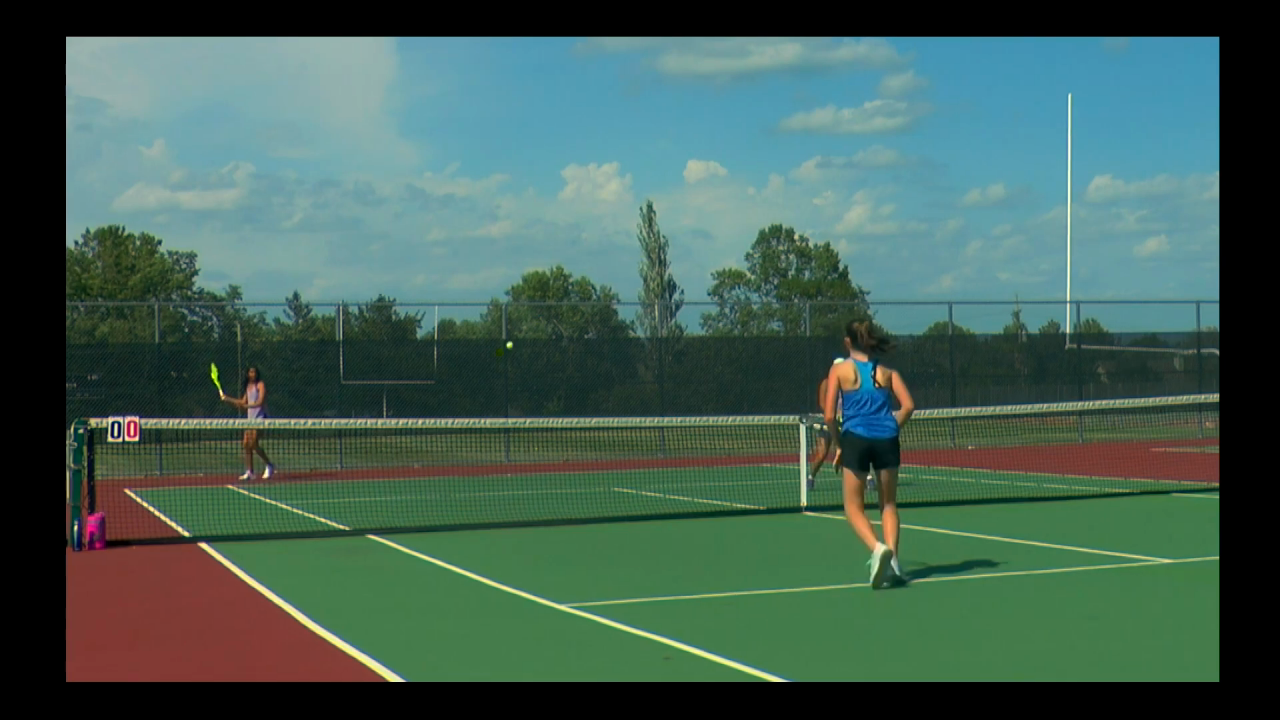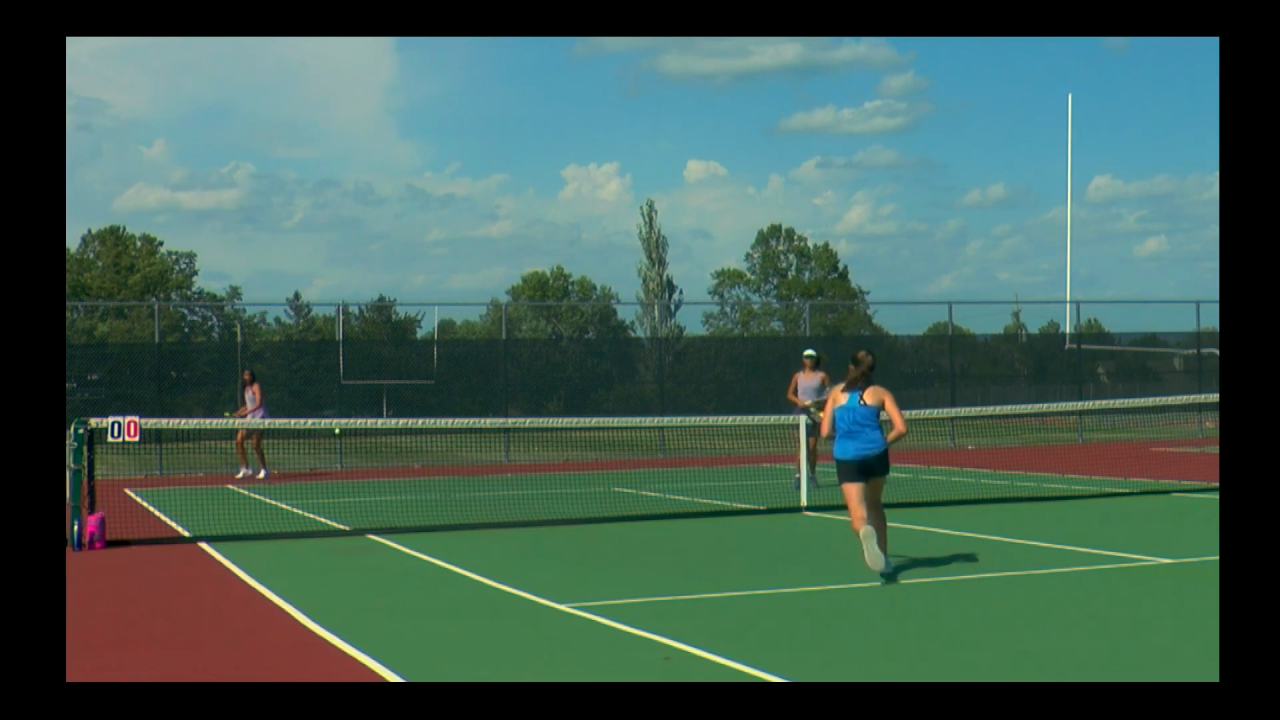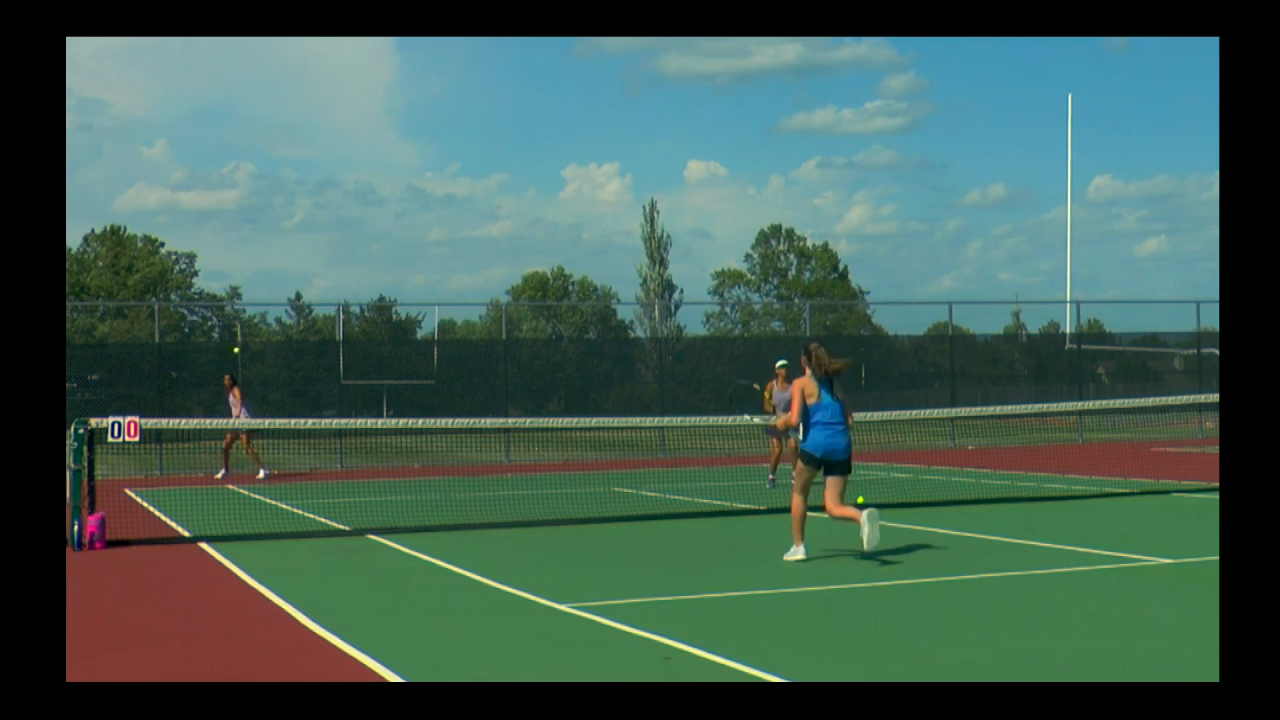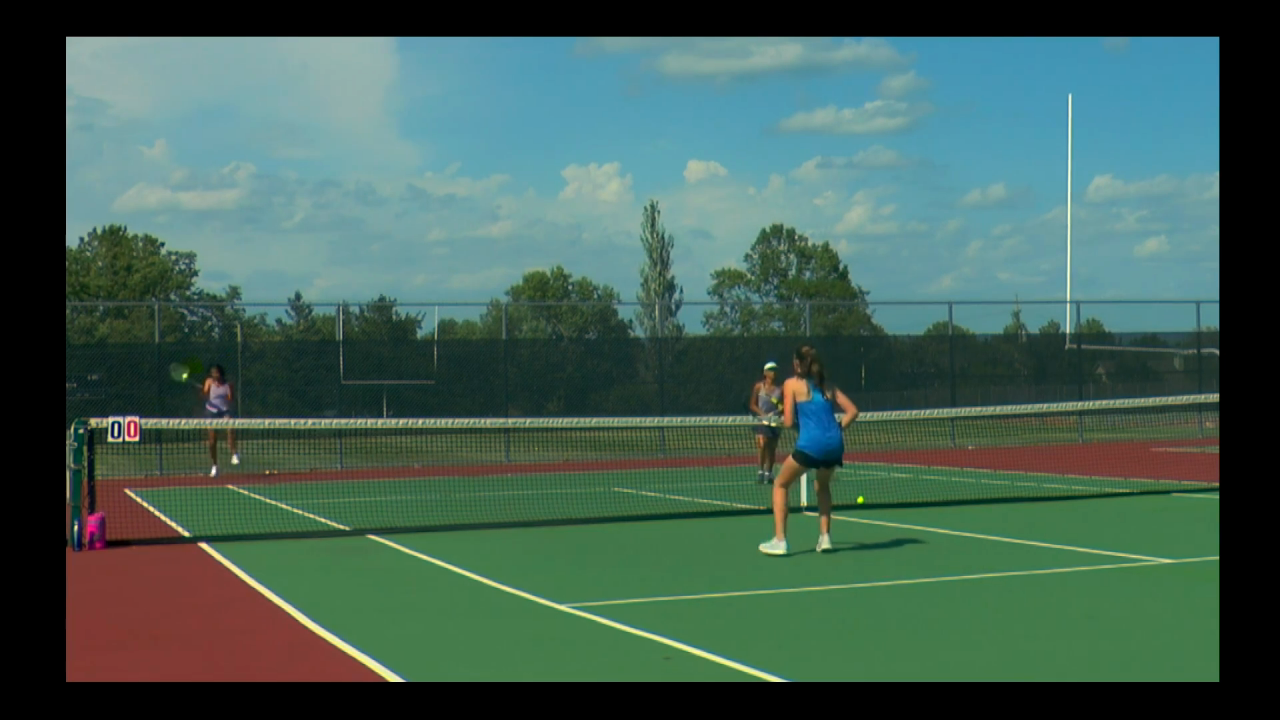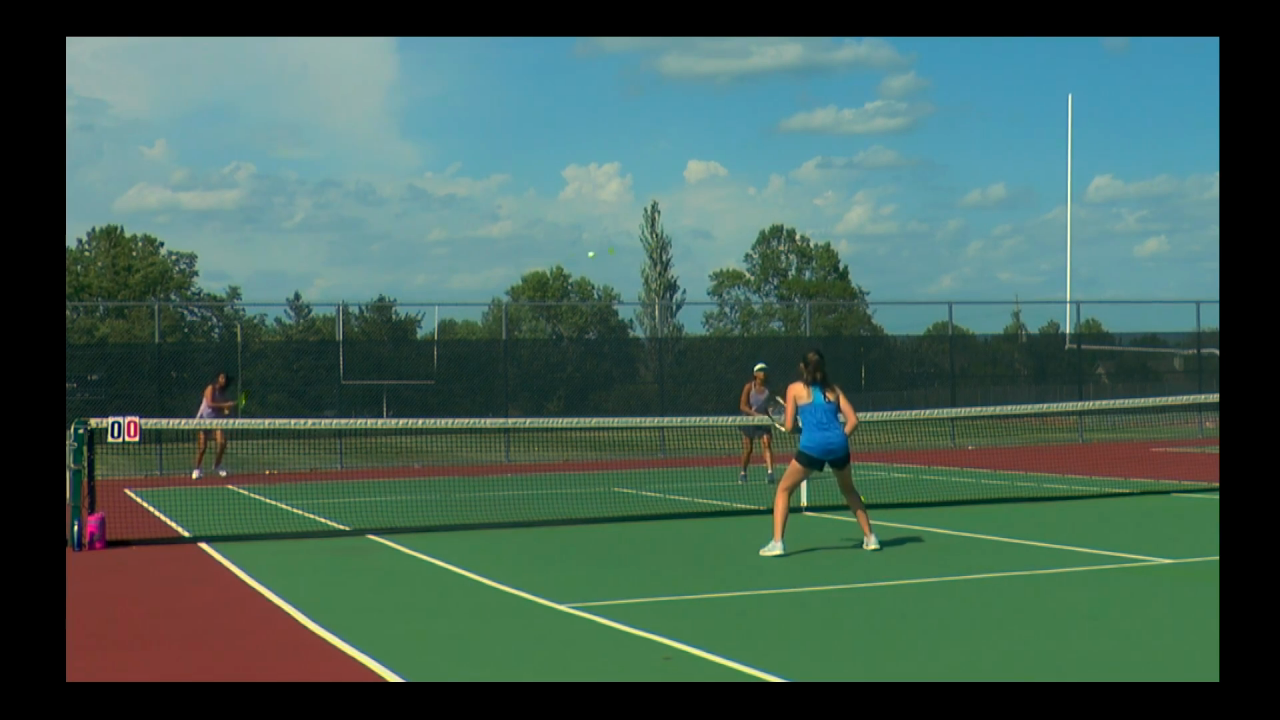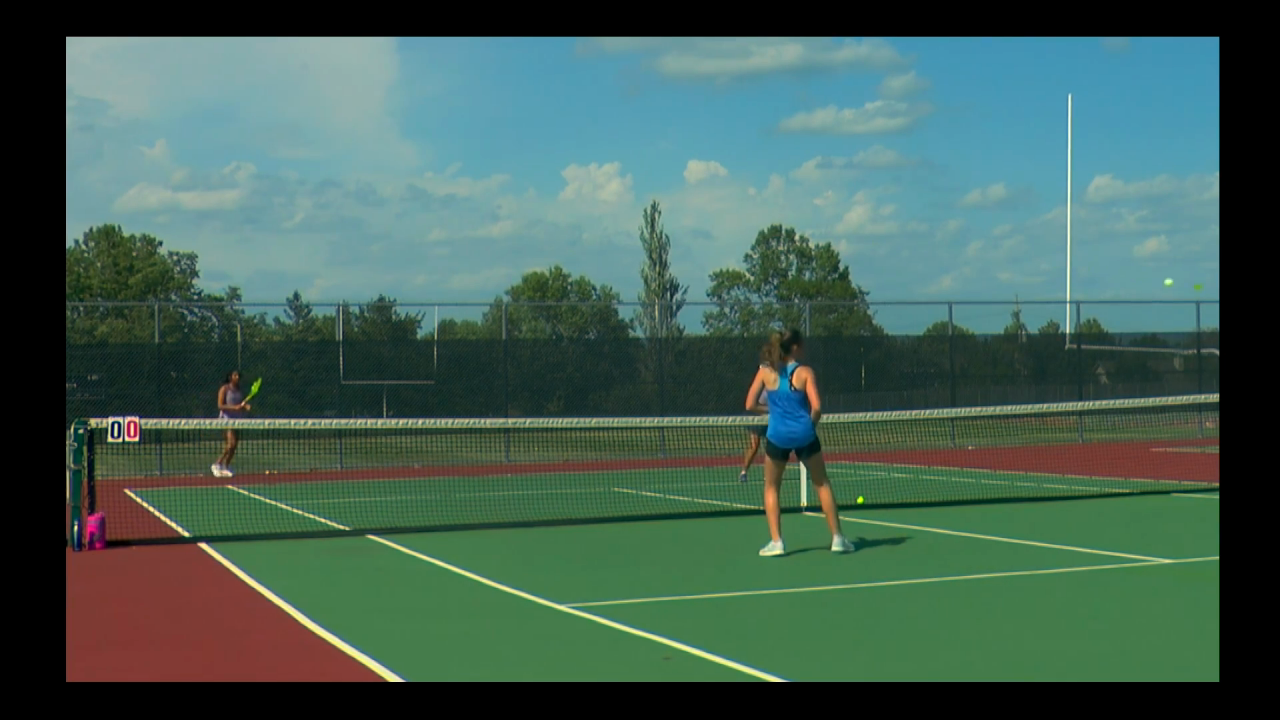
dt=0.4s
person 1, frame 1
left shoulder: (839, 369)
right shoulder: (888, 370)
left elbow: (829, 415)
right elbow: (908, 406)
left wrist: (838, 441)
left hip: (857, 439)
right hip: (887, 439)
left knee: (854, 509)
right knee: (889, 504)
left ankle: (878, 549)
right ankle: (893, 560)
person 1, frame 2
left shoulder: (836, 392)
right shoulder: (882, 392)
left elbow: (825, 432)
right elbow: (901, 428)
left hip: (846, 456)
right hip: (875, 452)
left knee: (860, 518)
right knee: (875, 505)
left ankle: (866, 532)
right ankle: (883, 560)
person 1, frame 3
left shoulder: (800, 384)
right shoulder: (834, 383)
left elbow: (795, 420)
right elbow: (849, 421)
left wrist: (783, 422)
left hip: (814, 446)
right hip: (841, 448)
left knee: (799, 492)
right knee: (833, 508)
left ankle: (798, 547)
right ankle: (862, 516)
person 1, frame 4
left shoulder: (792, 384)
right shoulder: (827, 384)
left elbow: (789, 422)
right elbow: (853, 411)
left hip: (810, 444)
right hip: (834, 444)
left knee: (780, 485)
right knee: (822, 486)
left ankle: (779, 541)
right ankle: (824, 537)
person 1, frame 5
left shoulder: (795, 388)
right shoulder: (833, 389)
left elbow: (789, 426)
right elbow: (853, 420)
left hip: (812, 447)
right hip: (838, 445)
left knee: (783, 490)
right knee: (848, 490)
left ankle: (777, 542)
right ankle: (870, 537)
person 1, frame 6
left shoulder: (765, 371)
right shoulder: (805, 372)
left elbow: (749, 405)
right elbow: (816, 407)
right wrist: (811, 424)
left hip: (778, 435)
right hip: (804, 434)
left knee: (771, 488)
right knee: (823, 485)
left ankle: (776, 542)
right ankle: (837, 538)
